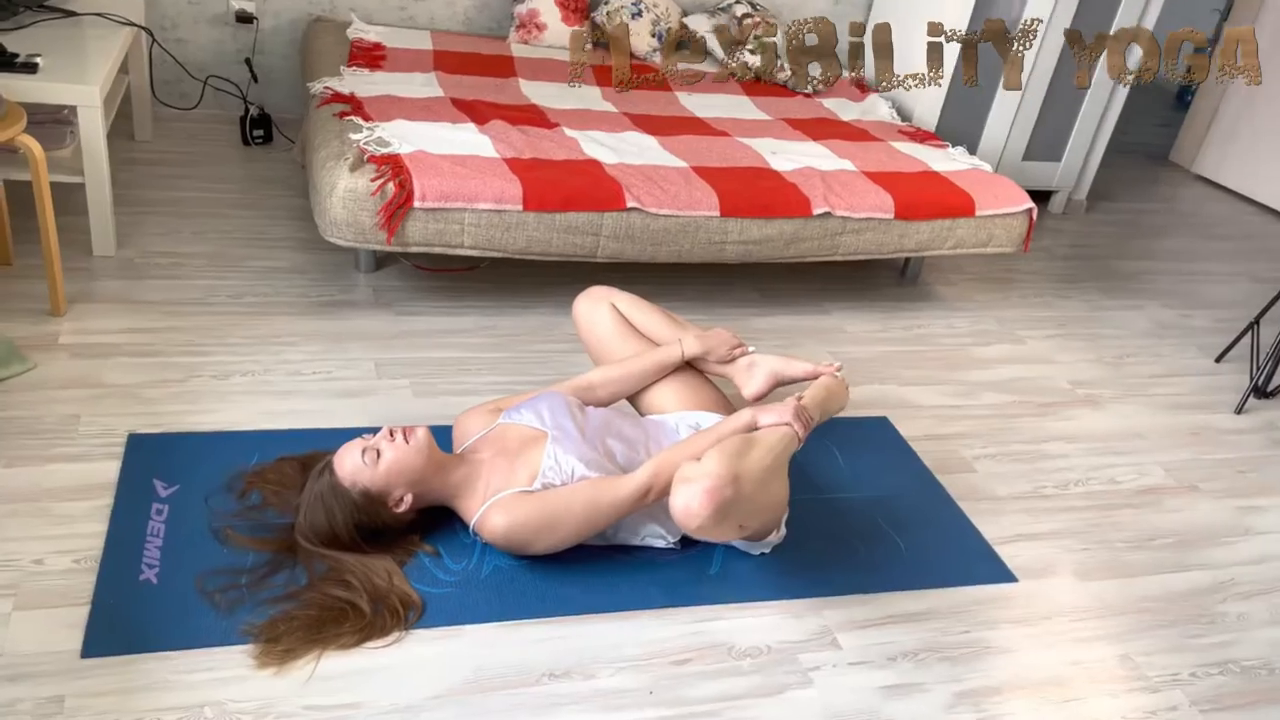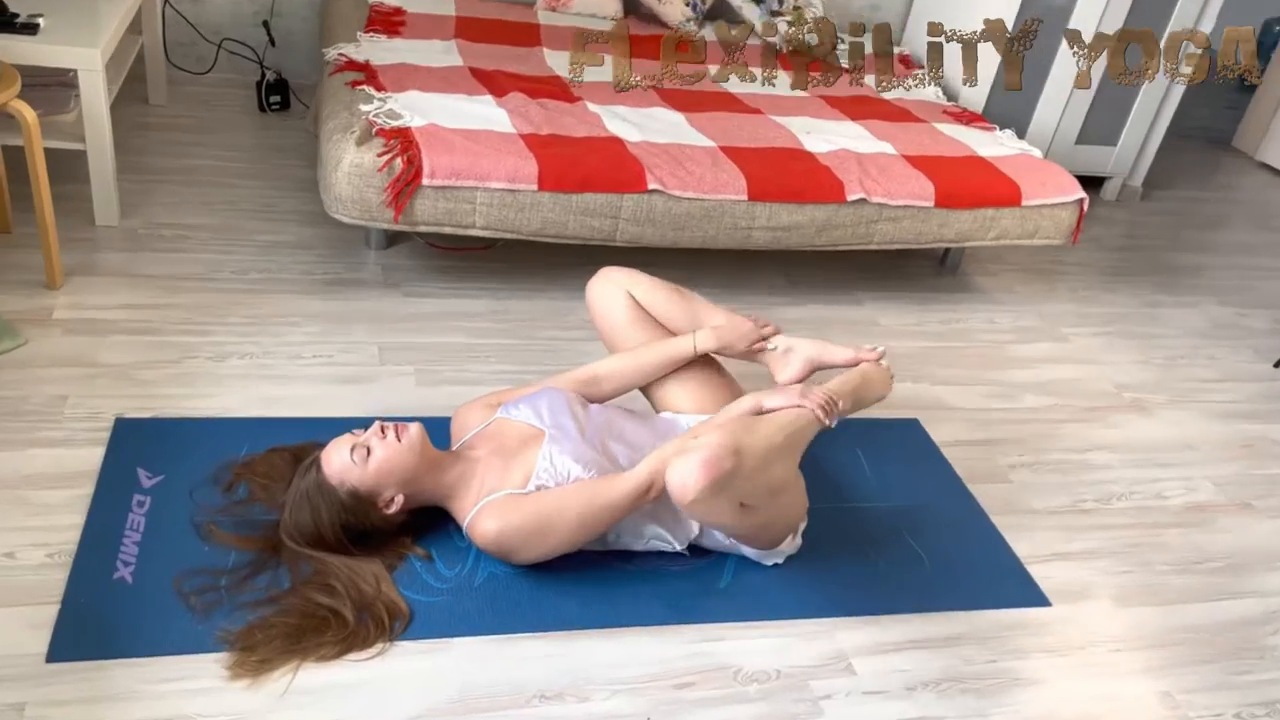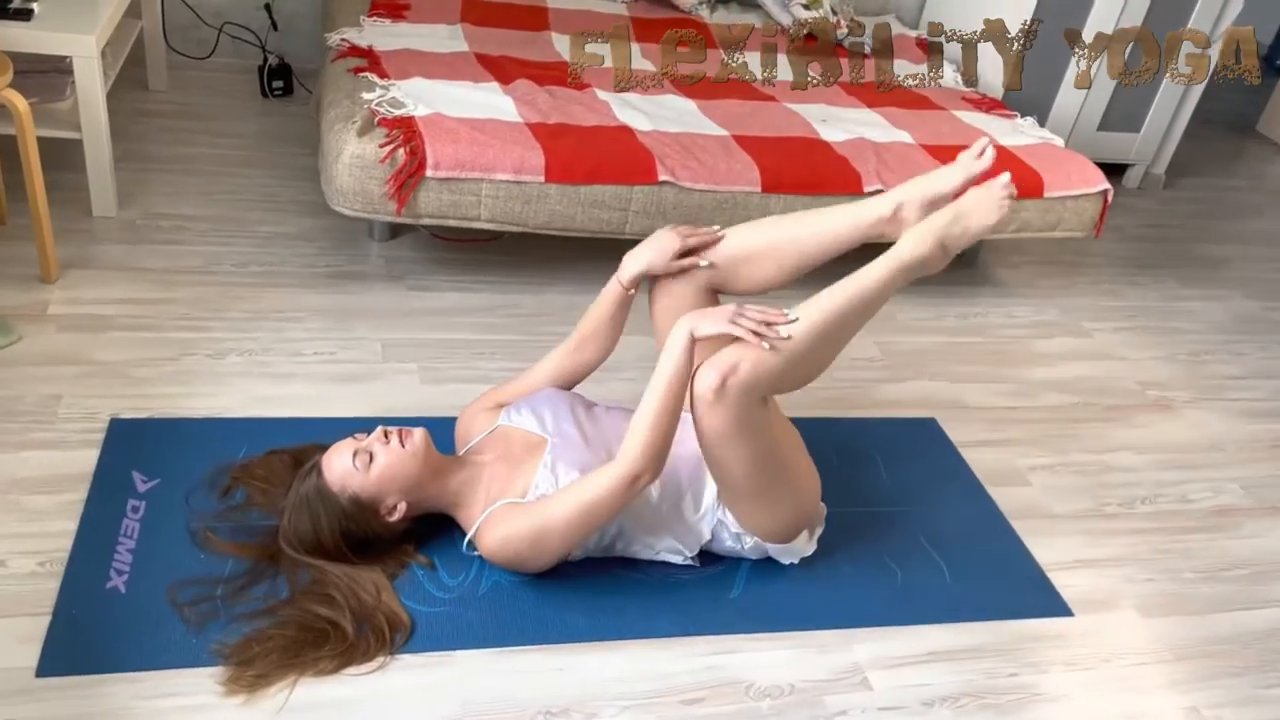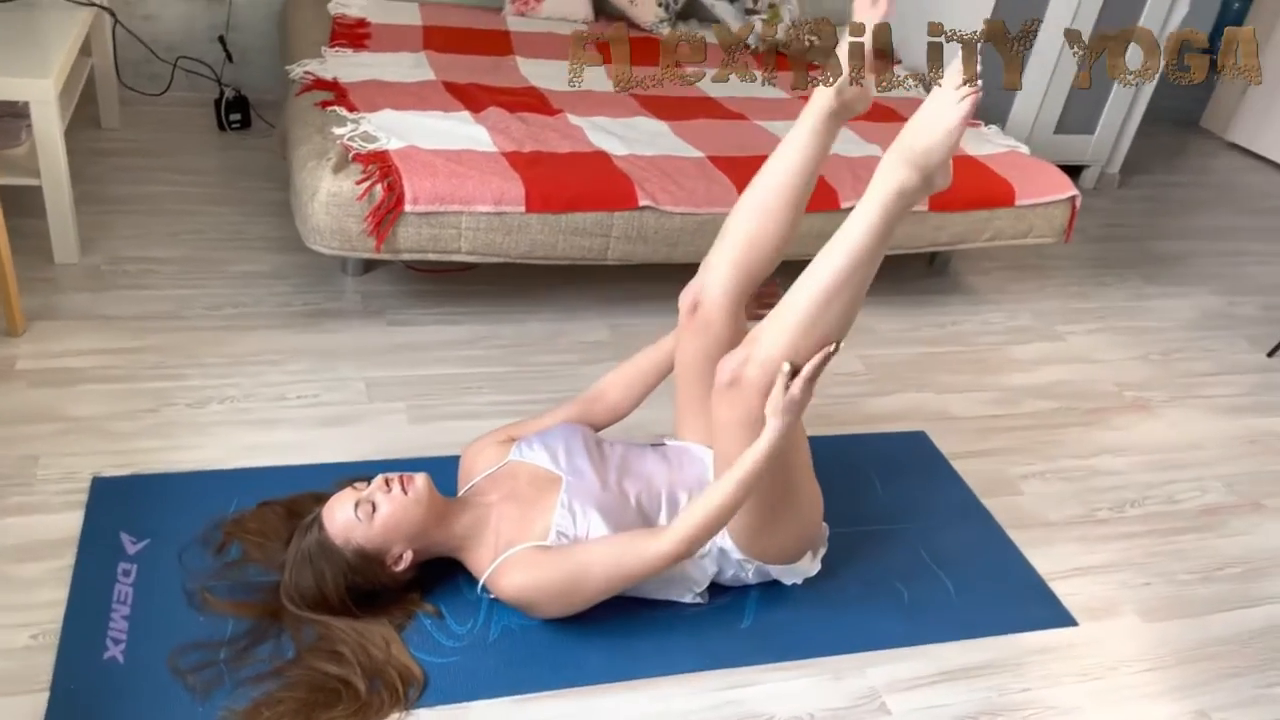
dt=0.4s
person 1, frame 1
left shoulder: (473, 426)
right shoulder: (502, 518)
left elbow: (584, 392)
right elbow: (643, 485)
left wrist: (686, 345)
right wrist: (742, 423)
left hip: (696, 432)
left knee: (596, 302)
right knee: (704, 495)
left ankle: (746, 371)
right ankle: (810, 403)
person 1, frame 2
left shoulder: (472, 420)
right shoulder: (497, 523)
left elbow: (592, 383)
right elbow: (644, 484)
left wrist: (705, 340)
right wrist: (748, 406)
left hip: (719, 435)
right hip: (754, 515)
left knee: (611, 285)
right knee: (702, 471)
left ankle: (786, 356)
right ankle: (842, 394)
person 1, frame 3
left shoulder: (478, 424)
right shoulder: (503, 532)
left elbow: (581, 352)
right elbow: (635, 470)
left wrist: (632, 273)
right wrist: (683, 337)
left hip: (725, 437)
right hip: (762, 516)
left knee: (680, 259)
right knee: (724, 376)
left ankle: (897, 209)
right ankle: (920, 249)
person 1, frame 4
left shoulder: (484, 461)
right shoulder: (516, 575)
left elbow: (600, 402)
right elbow: (670, 544)
left wrist: (694, 334)
right wrist: (769, 441)
left hip: (702, 469)
right hip: (762, 541)
left knee: (710, 303)
right knee: (742, 370)
left ankle: (836, 97)
right ankle: (900, 173)
